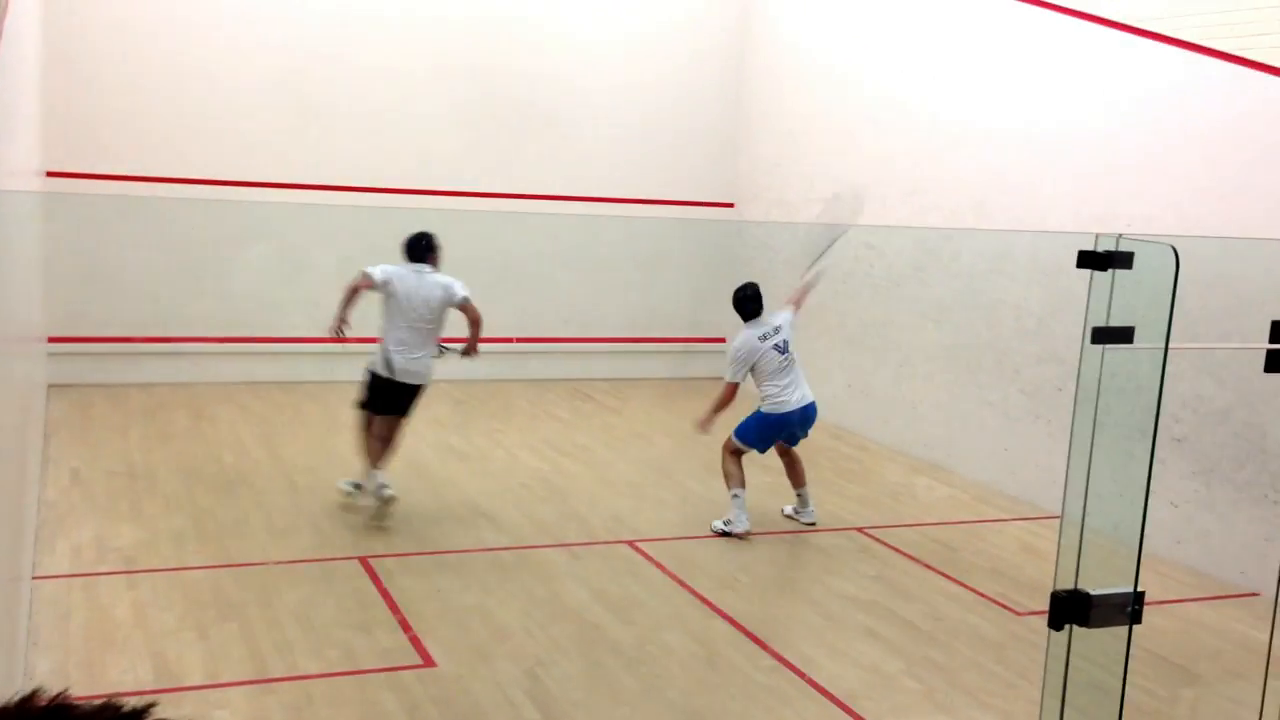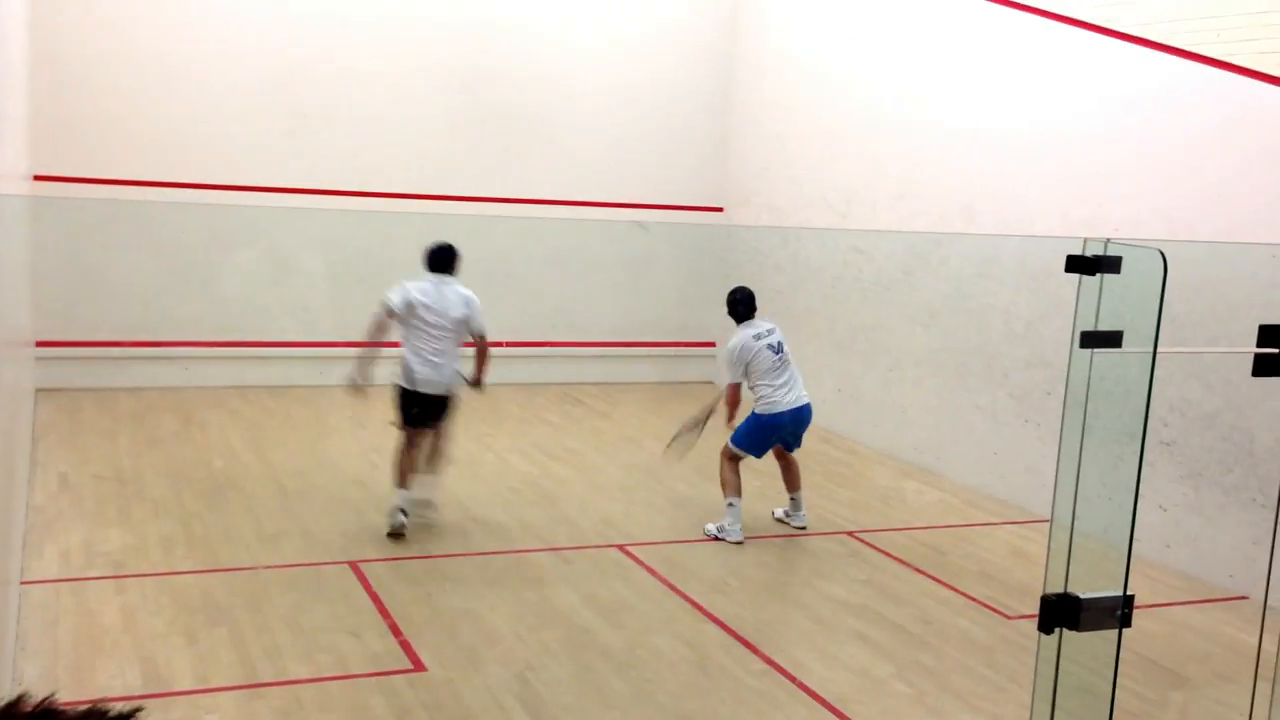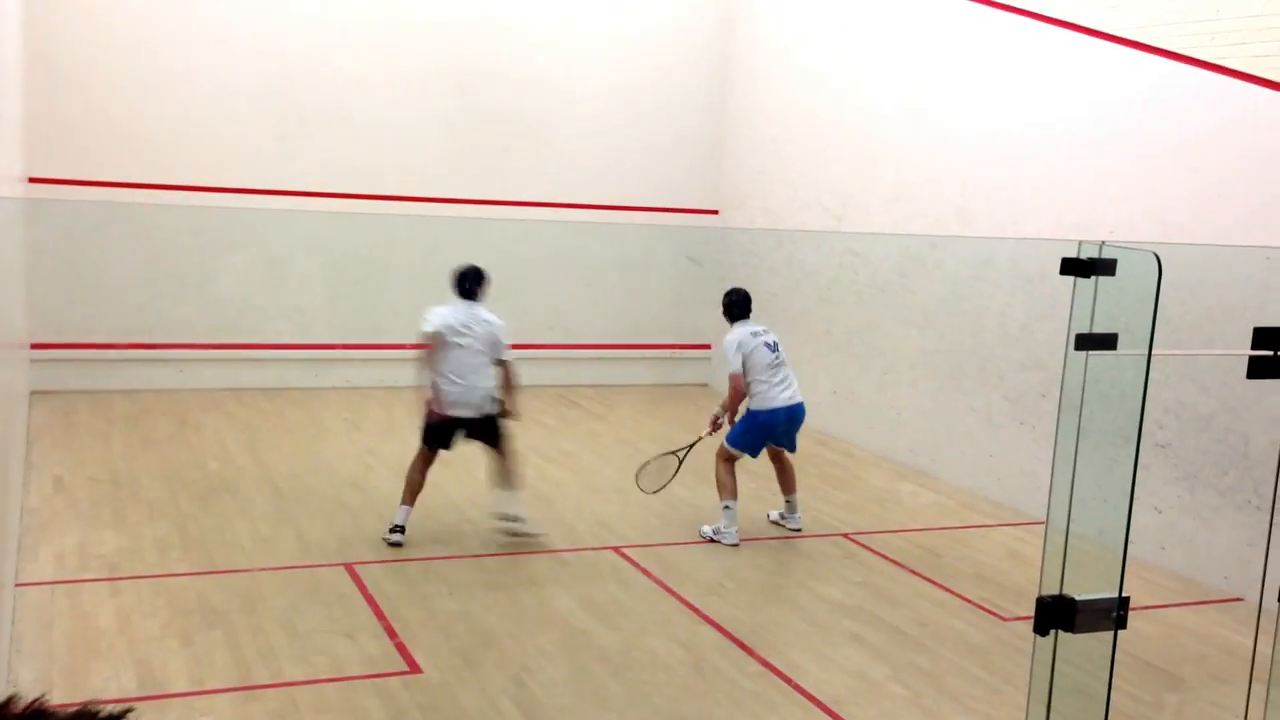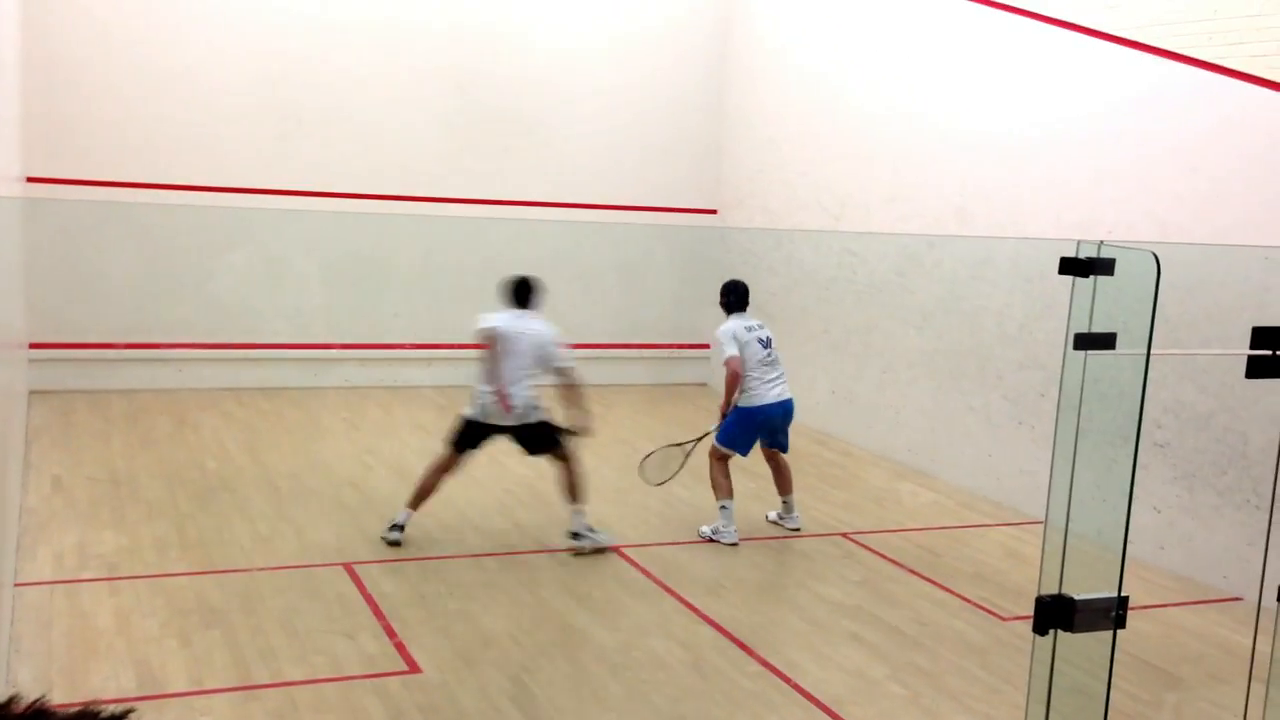
dt=0.1s
person 1, frame 1
left shoulder: (391, 272)
right shoulder: (445, 284)
left elbow: (358, 283)
right elbow: (473, 315)
left wrist: (341, 315)
right wrist: (472, 344)
left hip: (388, 365)
right hip: (418, 371)
left knee: (369, 422)
right knee: (392, 424)
left ankle: (377, 482)
right ankle: (366, 481)
person 1, frame 2
left shoulder: (409, 290)
right shoulder: (466, 298)
left elbow: (381, 323)
right elbow: (482, 345)
left wrist: (363, 364)
right wrist: (478, 374)
left hip: (413, 378)
right hip: (443, 382)
left knee: (411, 439)
right knee: (437, 431)
left ankle: (400, 507)
person 1, frame 3
left shoulder: (438, 313)
right shoulder: (493, 323)
left elbow: (428, 349)
right elbow: (506, 370)
left wrist: (432, 392)
right wrist: (508, 402)
left hip: (445, 402)
right hip: (482, 402)
left knee: (424, 458)
right knee: (501, 451)
left ankle: (398, 525)
right ankle: (509, 513)
person 1, frame 4
left shoulder: (493, 321)
right shoulder: (547, 333)
left elbow: (489, 341)
right elbow: (568, 379)
left wrist: (497, 389)
right wrist: (581, 414)
left hip: (485, 408)
right hip: (524, 412)
left knee: (446, 462)
right knee: (567, 458)
left ankle: (399, 524)
right ankle: (579, 531)
person 2, frame 1
left shoulder: (741, 344)
right shoulder: (781, 321)
left elbow: (729, 392)
right elbow: (794, 303)
left wrist: (709, 416)
right wrist: (807, 285)
left hip: (777, 411)
right hip: (807, 407)
left knee: (730, 450)
right knee: (785, 449)
left ankle: (737, 518)
right ankle: (804, 509)
person 2, frame 2
left shoulder: (737, 344)
right shoulder: (772, 329)
left elbow: (733, 395)
left wrist: (730, 417)
left hip: (772, 413)
right hip: (802, 409)
left knee: (729, 457)
right knee: (783, 452)
left ankle: (732, 527)
right ankle: (796, 512)
person 2, frame 3
left shoulder: (734, 339)
right shoulder: (764, 331)
left elbow: (738, 388)
left wrist: (728, 413)
right wrist: (720, 410)
left hip: (767, 411)
right hip: (795, 406)
left knee: (725, 457)
right knee: (778, 454)
left ankle: (728, 528)
right ankle: (792, 515)
person 2, frame 4
left shoulder: (727, 330)
right shoulder: (760, 326)
left elbow: (735, 372)
left wrist: (726, 406)
right wrist: (733, 403)
left hip: (756, 406)
right hip: (784, 403)
left knee: (717, 456)
right knee: (773, 454)
left ankle: (726, 528)
right ankle: (789, 514)
